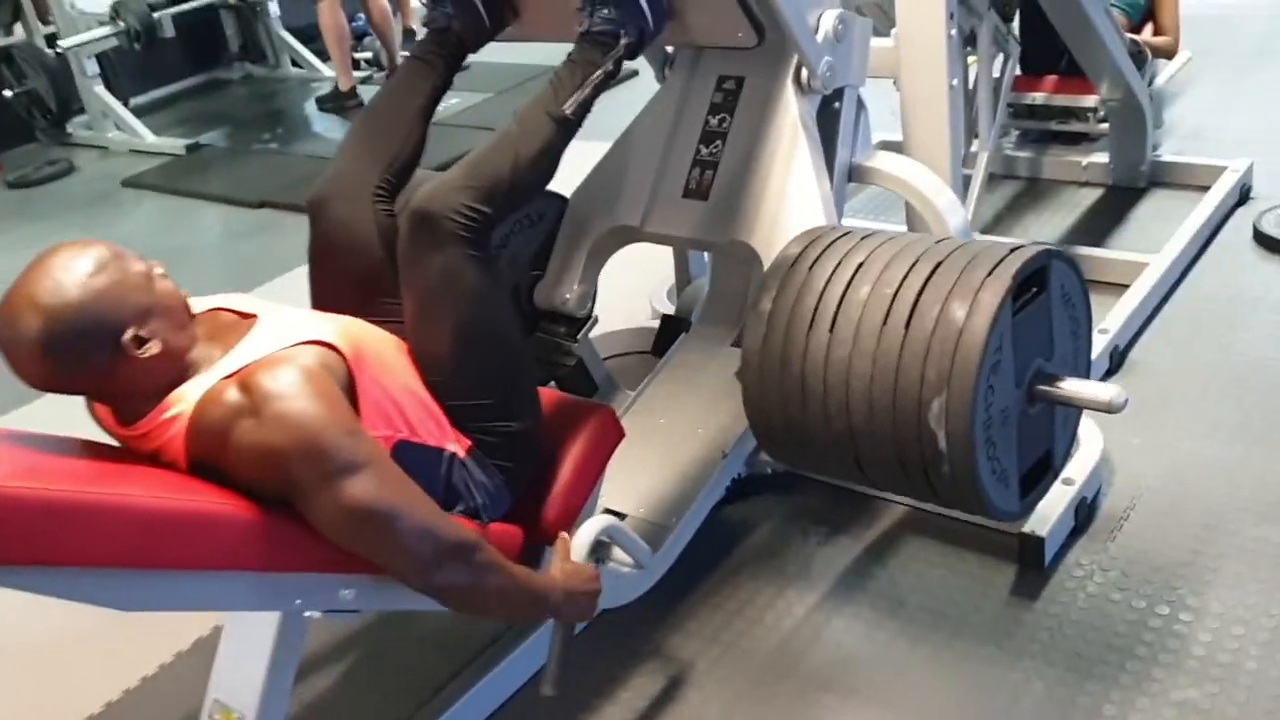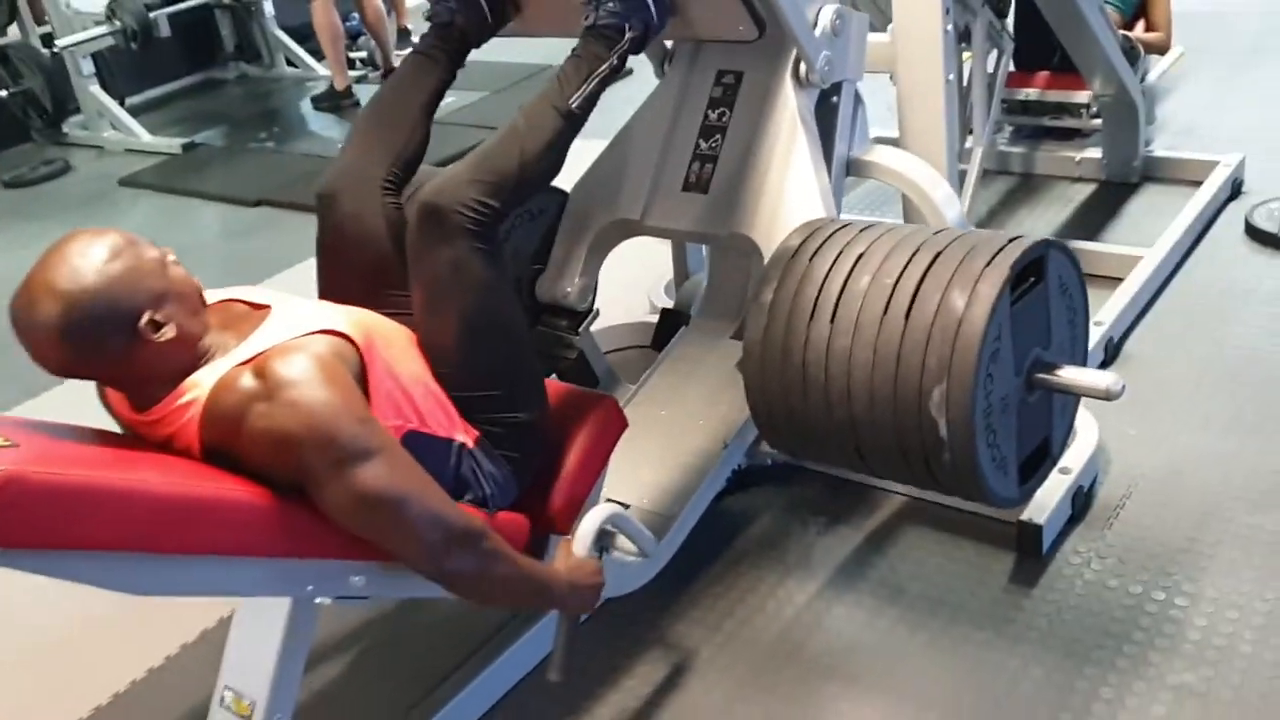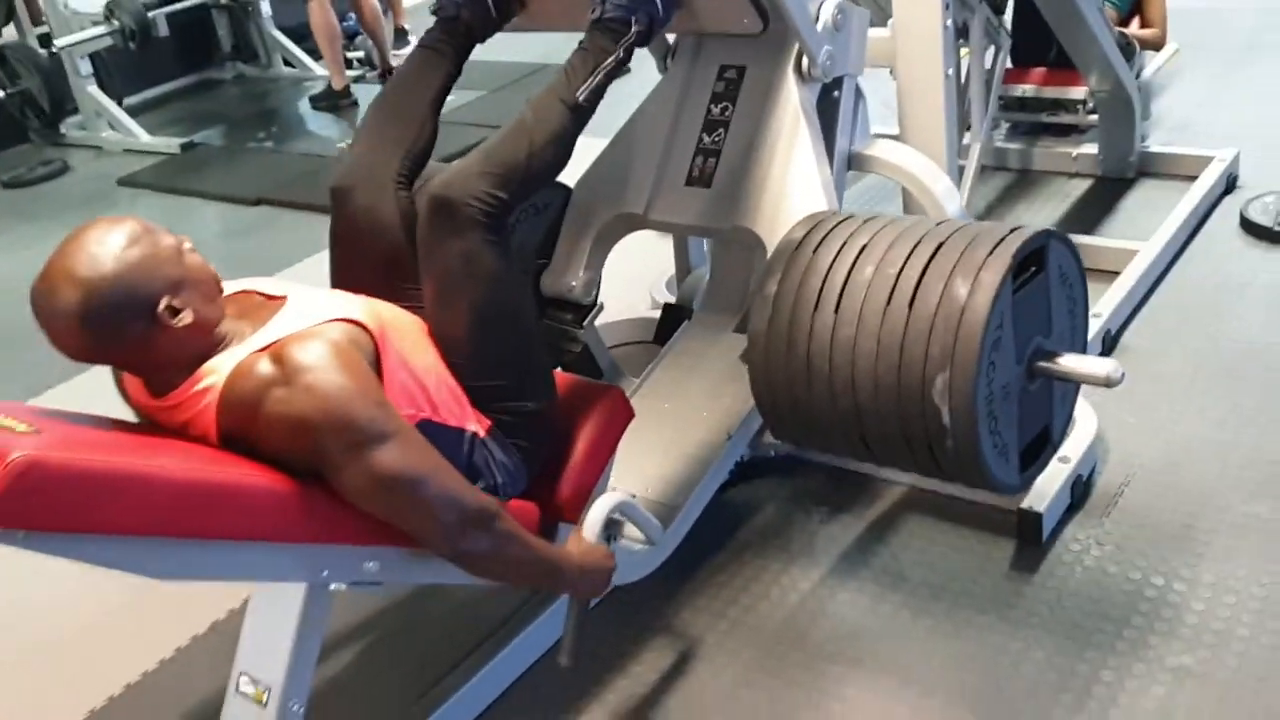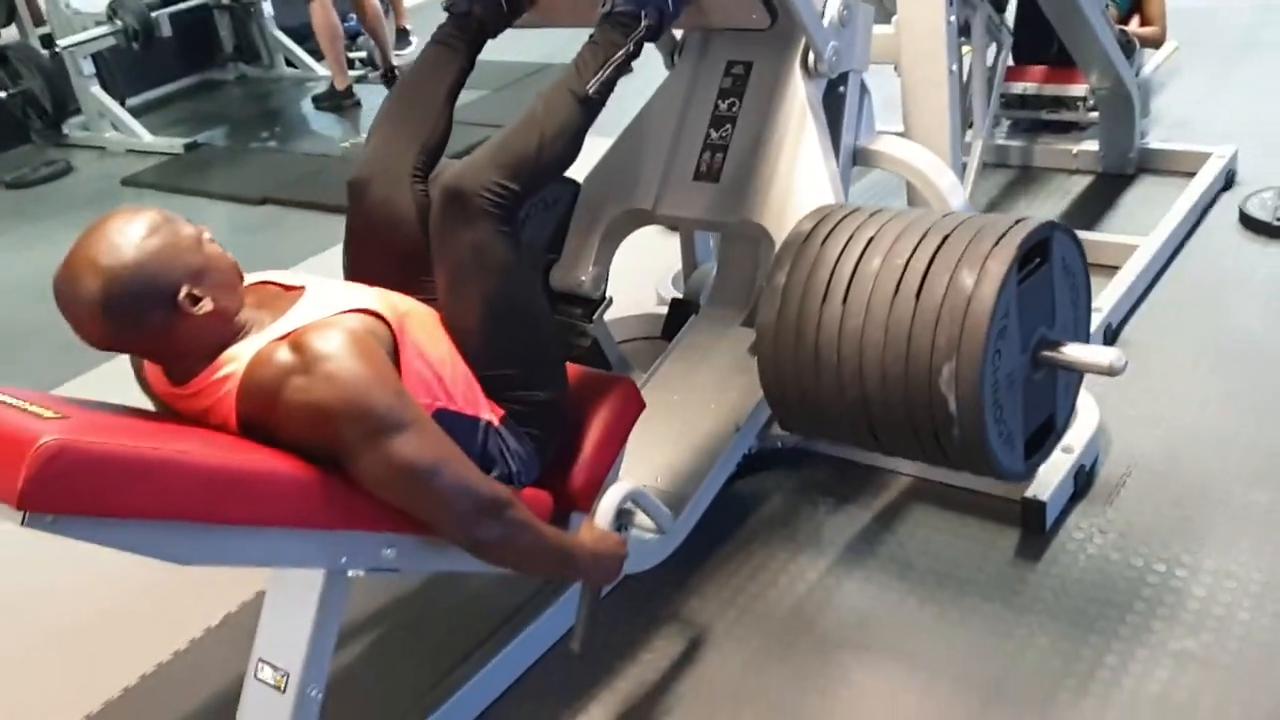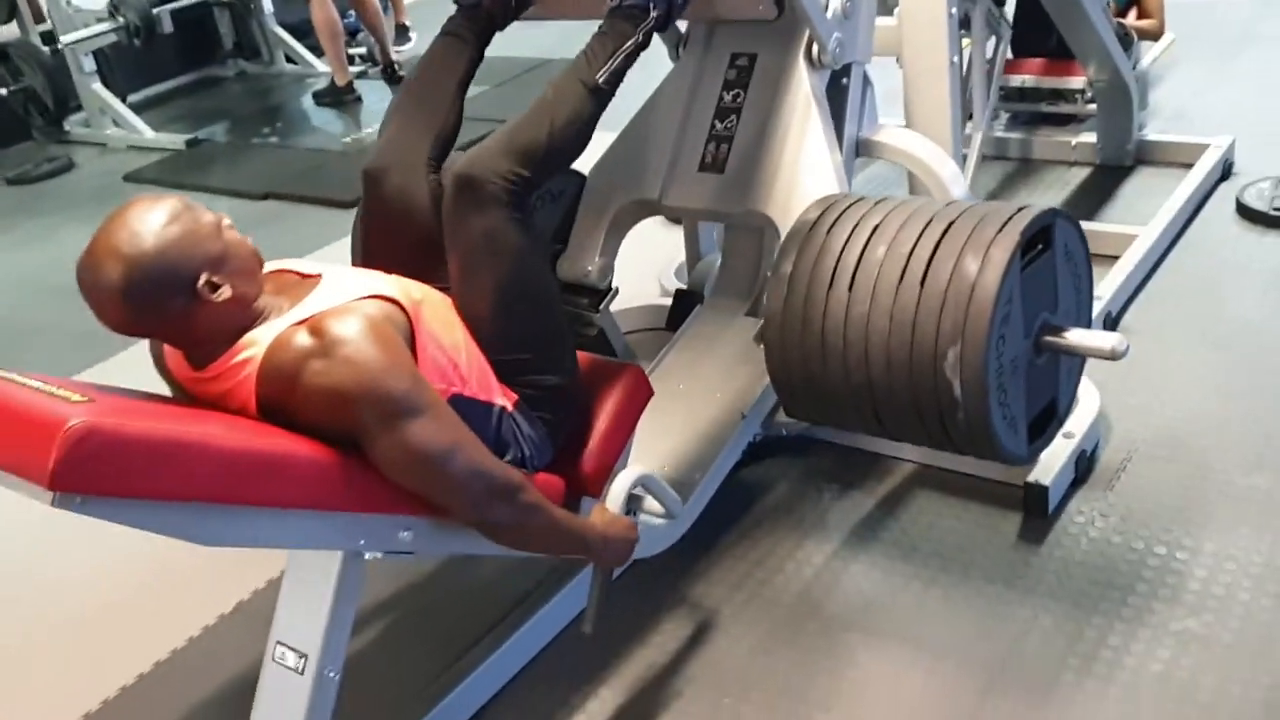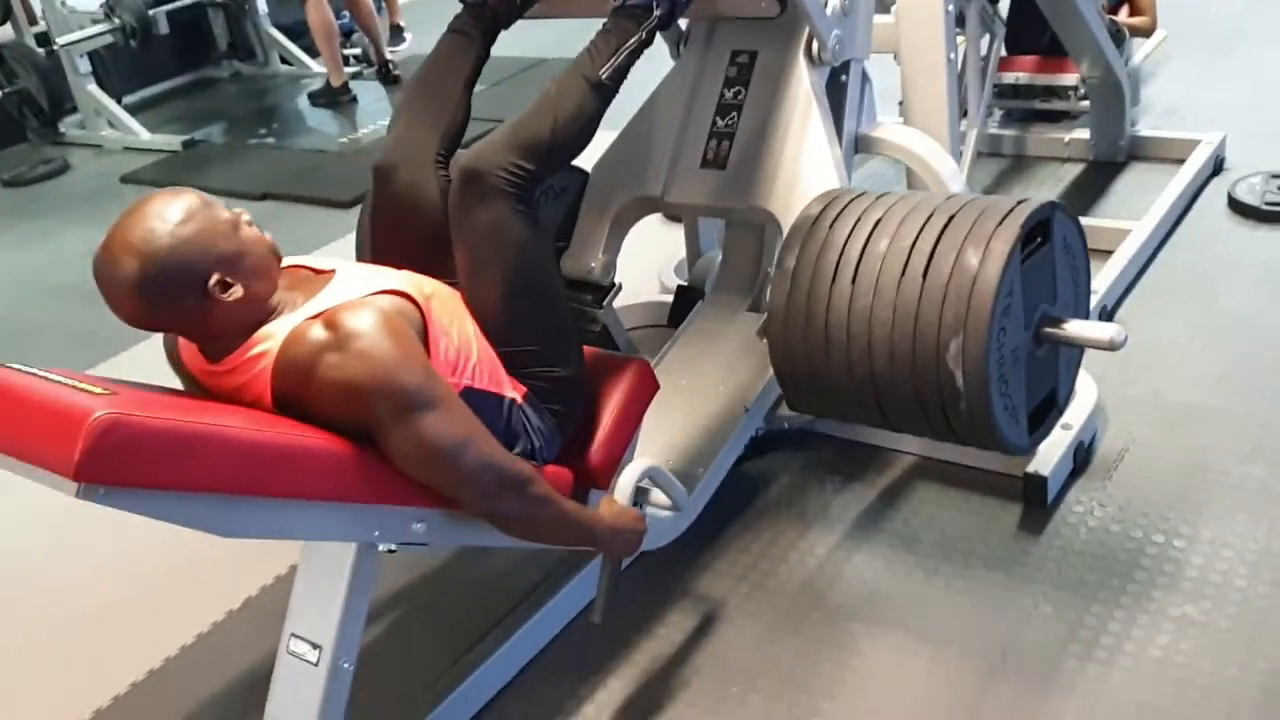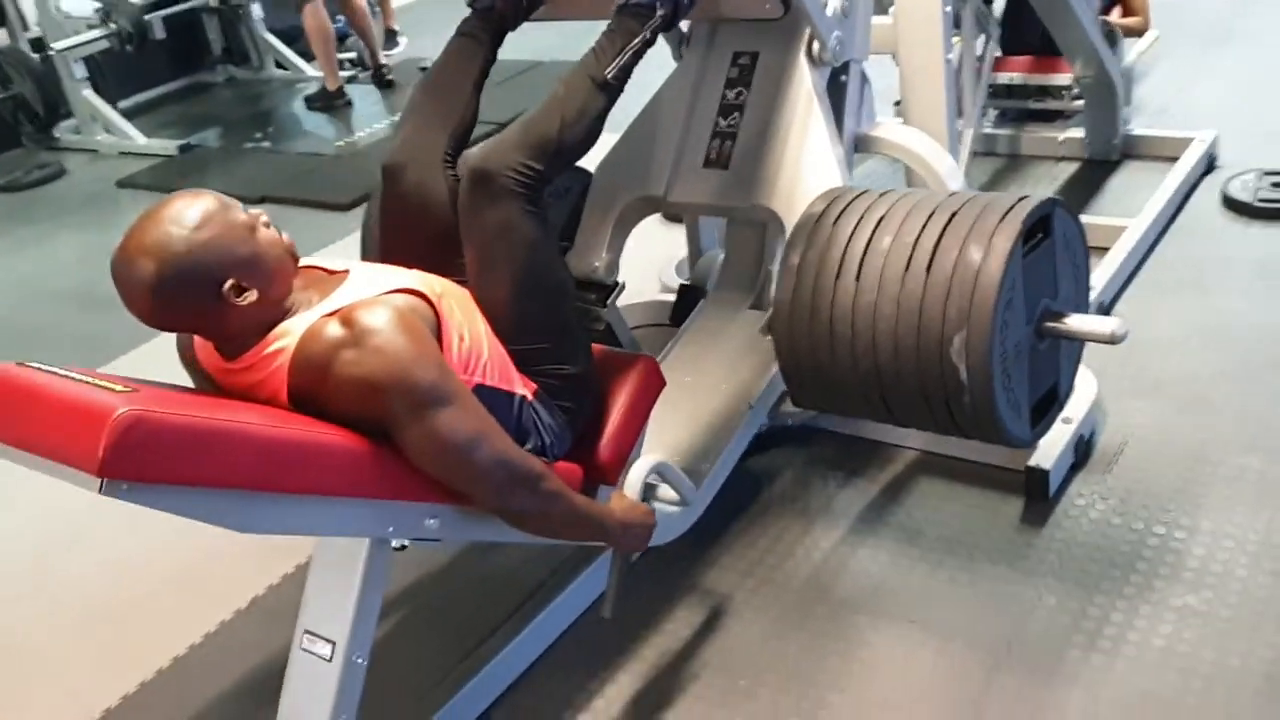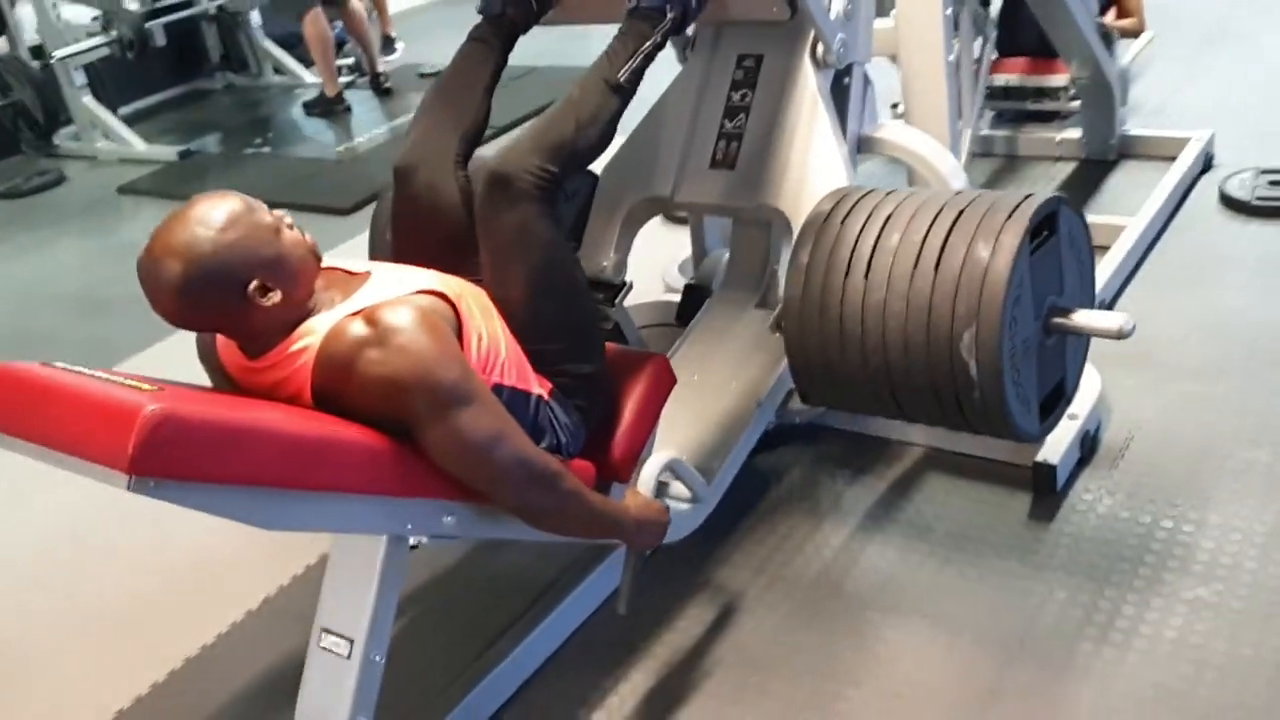
dt=0.1s
person 1, frame 1
left shoulder: (112, 388)
right shoulder: (272, 404)
right elbow: (437, 563)
right wrist: (553, 594)
right hip: (472, 456)
left knee: (345, 198)
right knee: (442, 214)
person 1, frame 2
left shoulder: (126, 380)
right shoulder: (283, 392)
right elbow: (447, 549)
right wrist: (557, 585)
right hip: (478, 448)
left knee: (353, 191)
right knee: (449, 207)
person 1, frame 3
left shoulder: (139, 366)
right shoulder: (299, 377)
right elbow: (460, 530)
right wrist: (569, 570)
right hip: (489, 437)
left knee: (364, 185)
right knee: (459, 200)
person 1, frame 4
left shoulder: (159, 359)
right shoulder: (317, 367)
right elbow: (474, 517)
right wrist: (581, 557)
left hip: (399, 406)
right hip: (503, 428)
left knee: (382, 181)
right knee: (471, 191)
person 1, frame 5
left shoulder: (175, 344)
right shoulder: (335, 352)
right elbow: (486, 501)
right wrist: (592, 537)
right hip: (515, 414)
left knee: (396, 170)
right knee: (483, 180)
person 1, frame 6
left shoulder: (189, 341)
right shoulder: (349, 345)
right elbow: (497, 493)
right wrist: (600, 529)
left hip: (417, 402)
right hip: (524, 407)
left knee: (404, 166)
right knee: (489, 174)
person 1, frame 7
left shoulder: (198, 341)
right shoulder: (364, 343)
right elbow: (509, 491)
right wrist: (611, 524)
right hip: (534, 404)
left knee: (415, 164)
right knee: (496, 174)
person 1, frame 8
left shoulder: (221, 343)
right shoulder: (387, 343)
right elbow: (528, 489)
right wrist: (625, 521)
left hip: (445, 403)
right hip: (550, 403)
left knee: (425, 167)
right knee: (514, 177)
